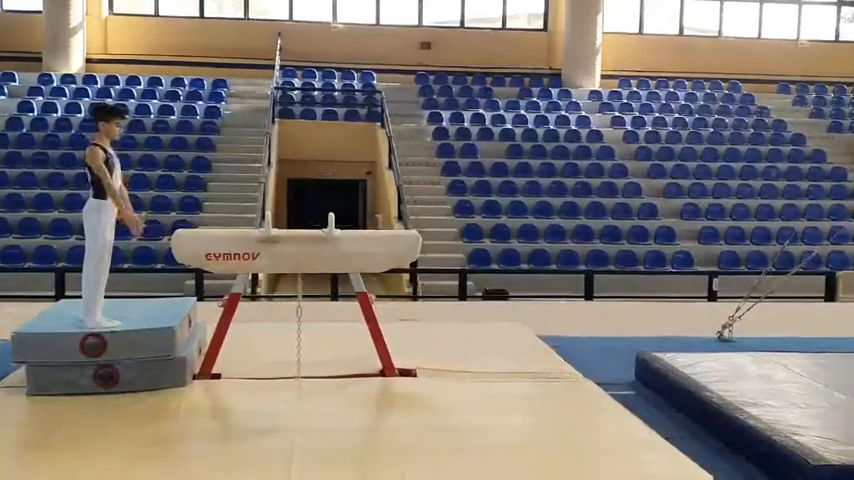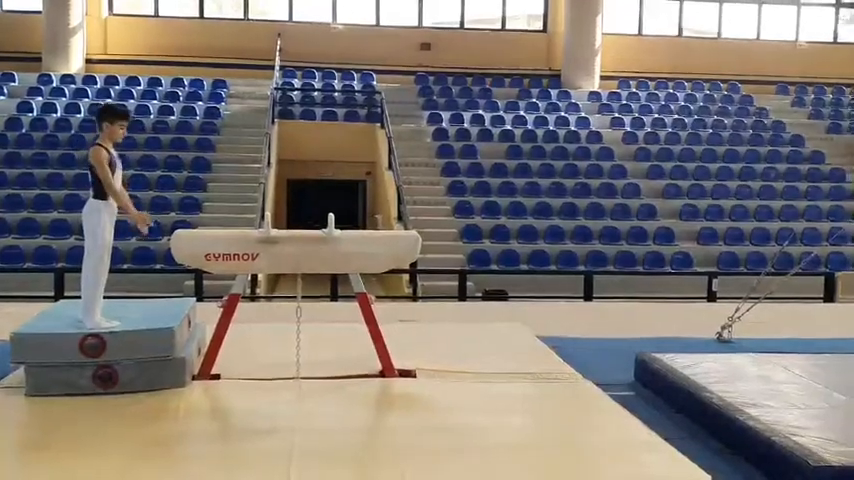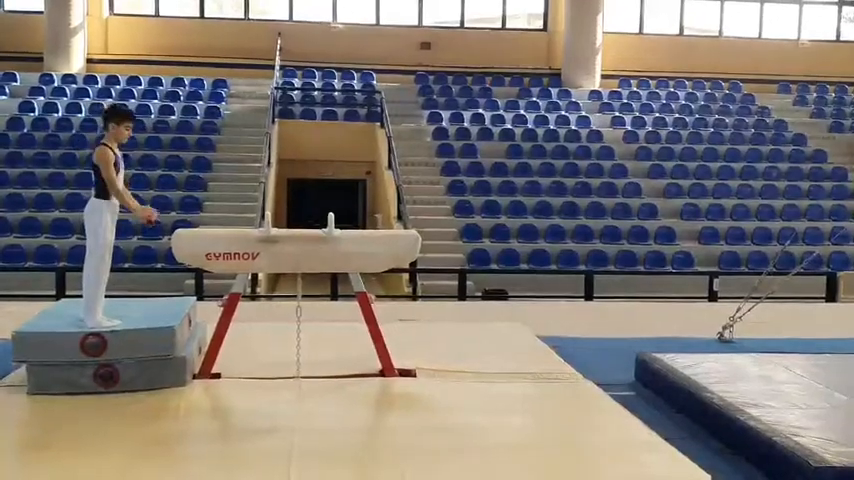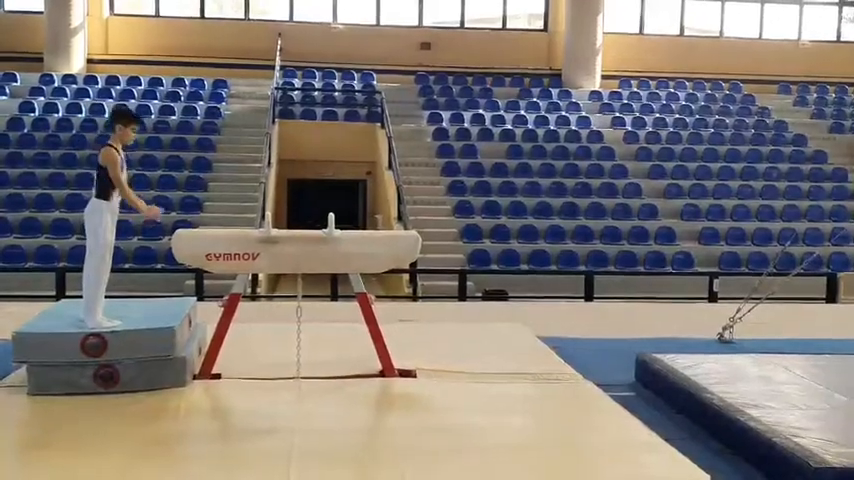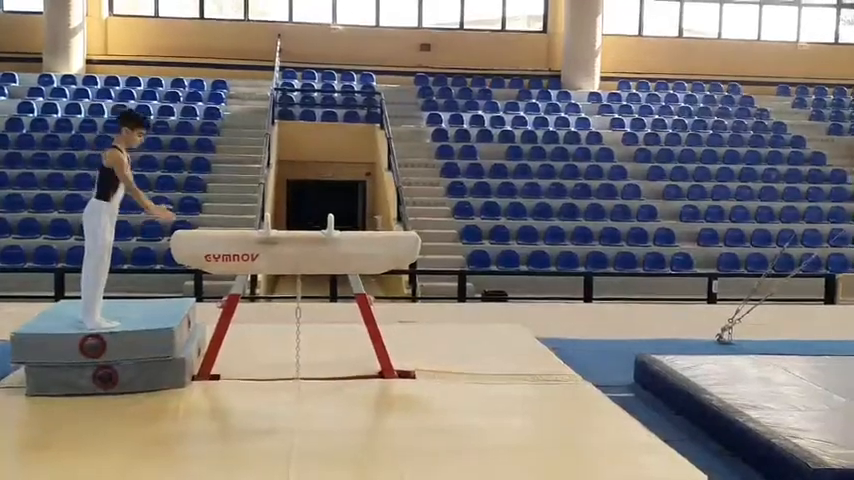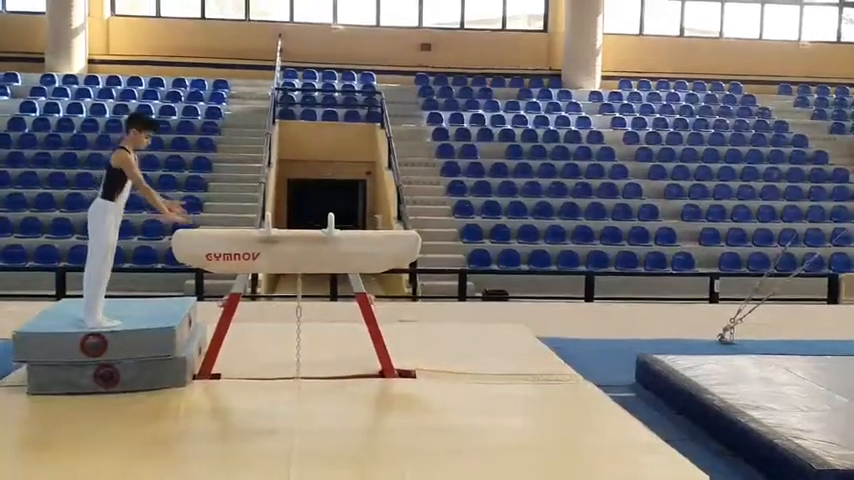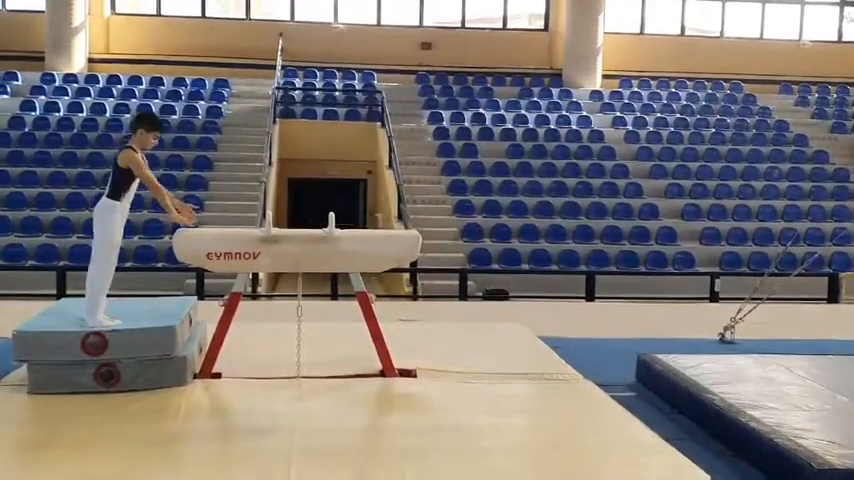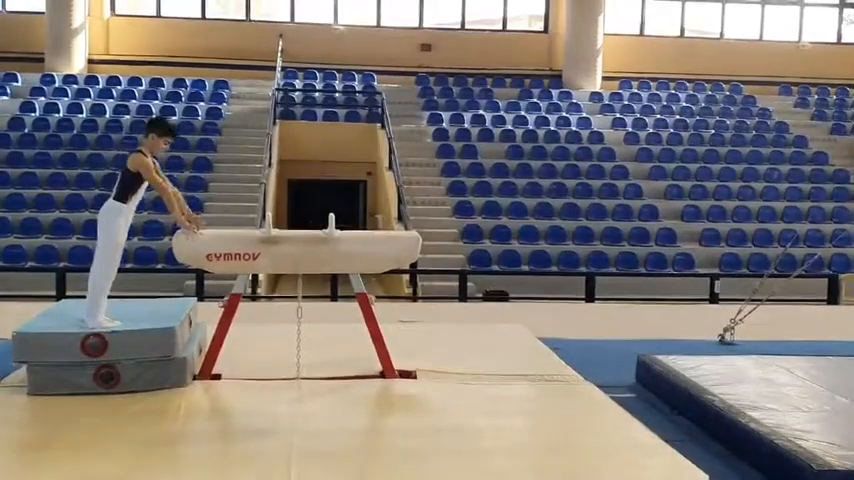
dt=0.1s
person 1, frame 1
left shoulder: (109, 151)
right shoulder: (95, 151)
left elbow: (119, 185)
right elbow: (108, 185)
left wrist: (130, 214)
right wrist: (125, 214)
left hip: (108, 210)
right hip: (99, 210)
left knee: (100, 263)
right knee: (97, 262)
left ankle: (92, 314)
right ankle: (92, 317)
person 1, frame 2
left shoulder: (111, 152)
right shoulder: (98, 151)
left elbow: (119, 186)
right elbow: (109, 186)
left wrist: (134, 212)
right wrist: (132, 212)
left hip: (107, 210)
right hip: (98, 210)
left knee: (99, 263)
right knee: (96, 263)
left ankle: (91, 314)
right ankle: (91, 317)
person 1, frame 3
left shoulder: (115, 152)
right shoulder: (104, 151)
left elbow: (119, 187)
right elbow: (114, 187)
left wrist: (139, 209)
right wrist: (137, 211)
left hip: (108, 210)
right hip: (100, 210)
left knee: (100, 263)
right knee: (98, 262)
left ankle: (92, 313)
right ankle: (93, 316)
person 1, frame 4
left shoulder: (119, 152)
right shoulder: (109, 152)
left elbow: (123, 187)
right elbow: (121, 188)
left wrist: (144, 206)
right wrist: (144, 209)
left hip: (108, 211)
right hip: (101, 210)
left knee: (100, 263)
right knee: (98, 262)
left ankle: (92, 313)
right ankle: (93, 317)
person 1, frame 5
left shoulder: (122, 155)
right shoulder: (115, 155)
left elbow: (130, 188)
right elbow: (131, 188)
left wrist: (153, 206)
right wrist: (154, 212)
left hip: (106, 213)
right hip: (100, 212)
left knee: (99, 265)
right knee: (96, 264)
left ankle: (91, 314)
right ankle: (91, 317)
person 1, frame 6
left shoulder: (130, 155)
right shoulder: (123, 155)
left elbow: (141, 187)
right elbow: (143, 188)
left wrist: (167, 203)
right wrist: (166, 213)
left hip: (112, 212)
right hip: (105, 211)
left knee: (102, 264)
right knee: (99, 263)
left ankle: (93, 313)
right ankle: (93, 316)
person 1, frame 7
left shoulder: (139, 156)
right shoulder: (131, 155)
left elbow: (156, 186)
right elbow: (154, 187)
left wrist: (179, 205)
right wrist: (174, 214)
left hip: (116, 212)
right hip: (110, 211)
left knee: (106, 263)
right knee: (103, 262)
left ankle: (94, 312)
right ankle: (93, 315)
person 1, frame 8
left shoulder: (150, 161)
right shoulder: (140, 159)
left elbow: (170, 188)
right elbow: (163, 191)
left wrist: (189, 214)
right wrist: (180, 220)
left hip: (122, 214)
right hip: (116, 214)
left knee: (108, 264)
right knee: (106, 264)
left ankle: (95, 313)
right ankle: (94, 316)
